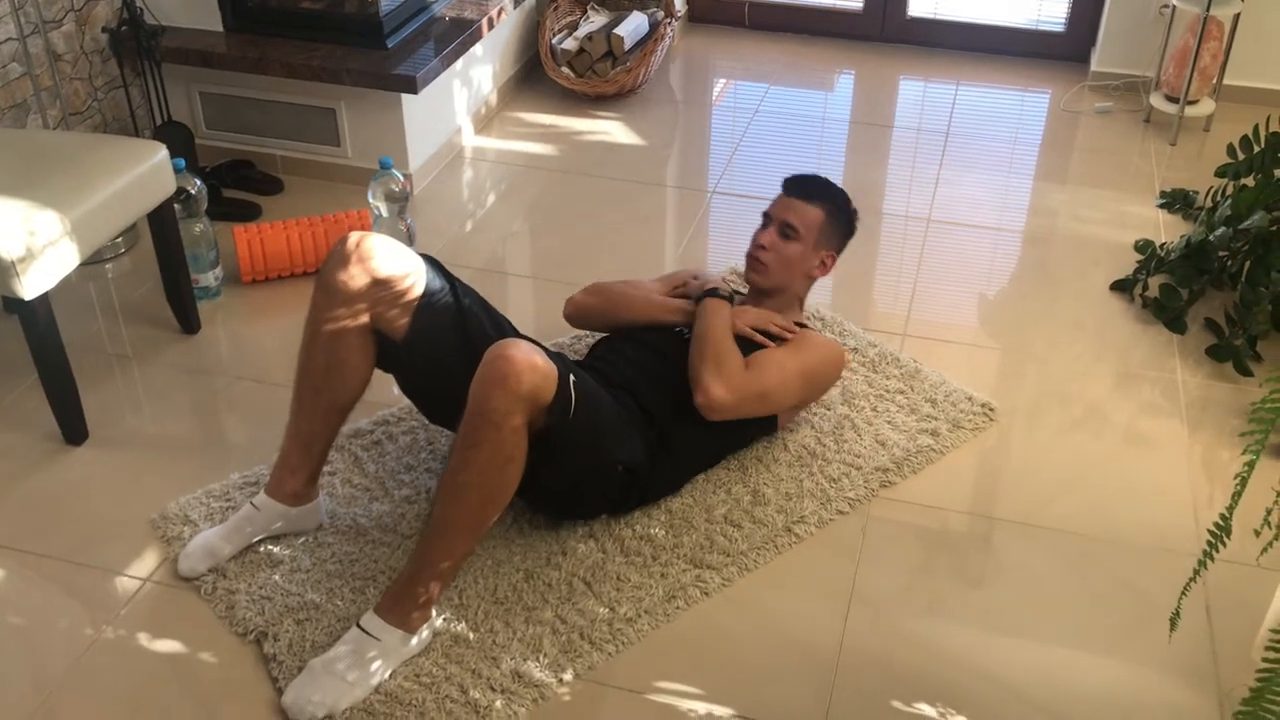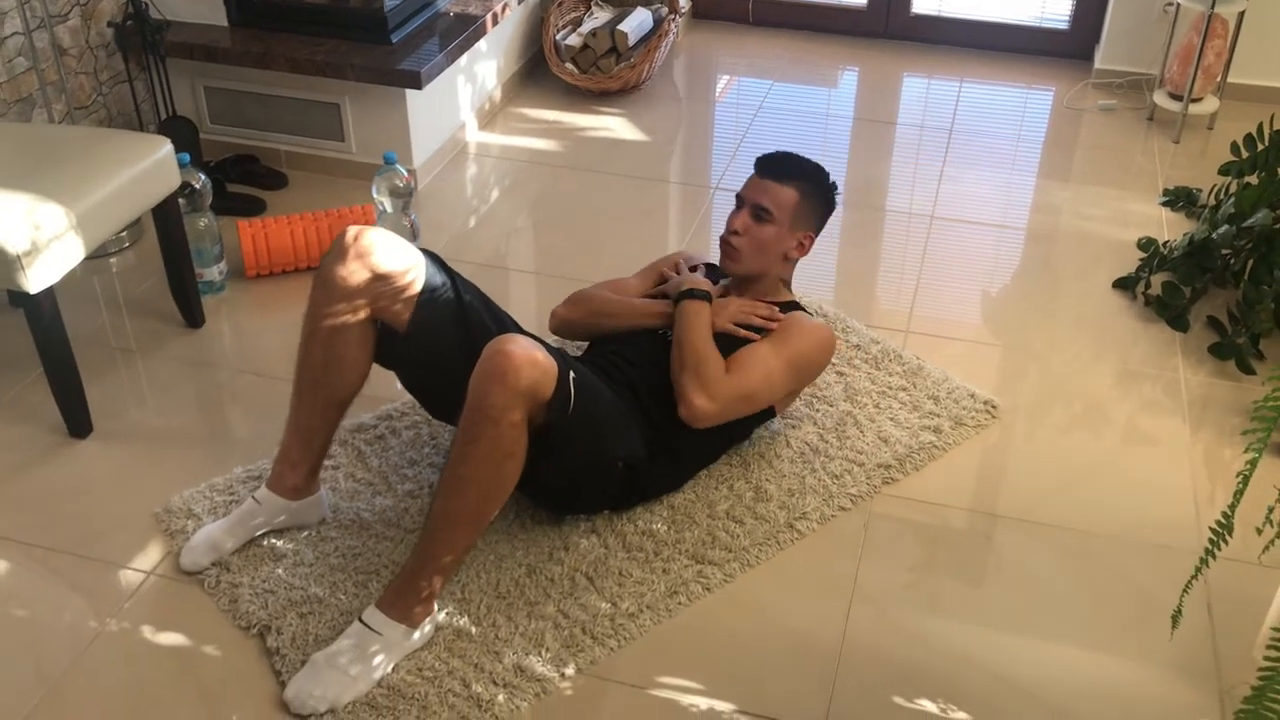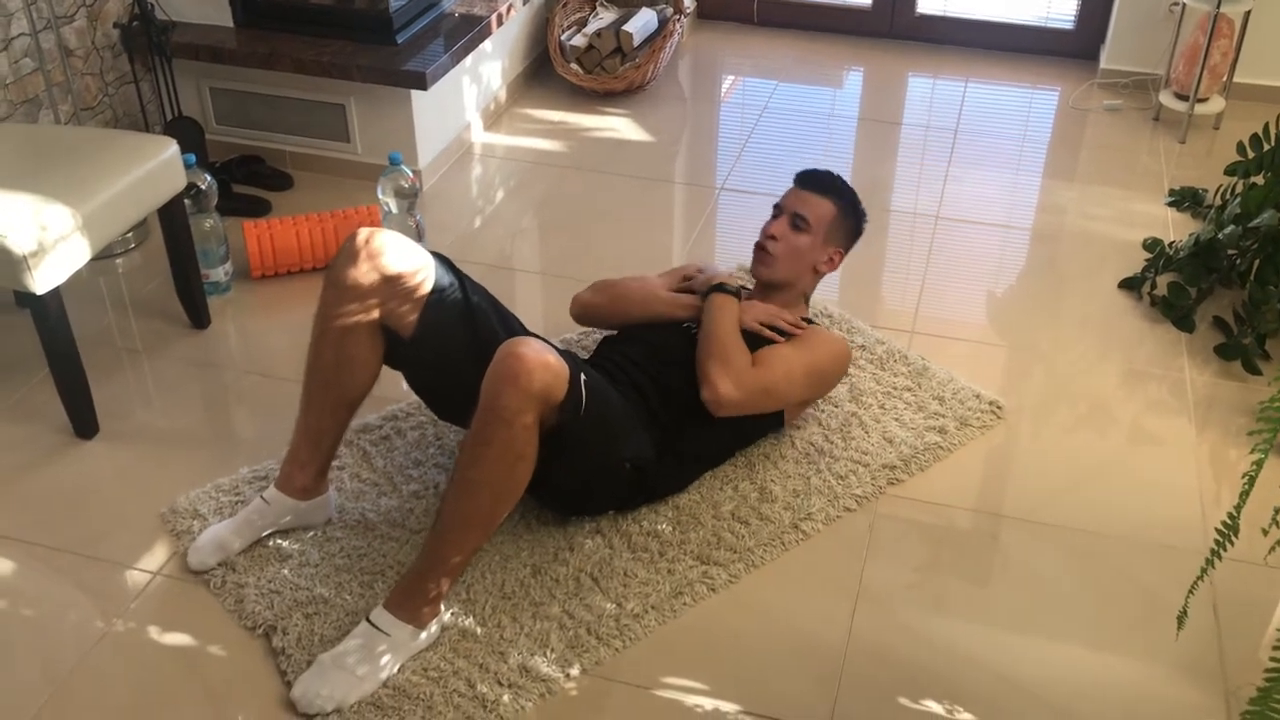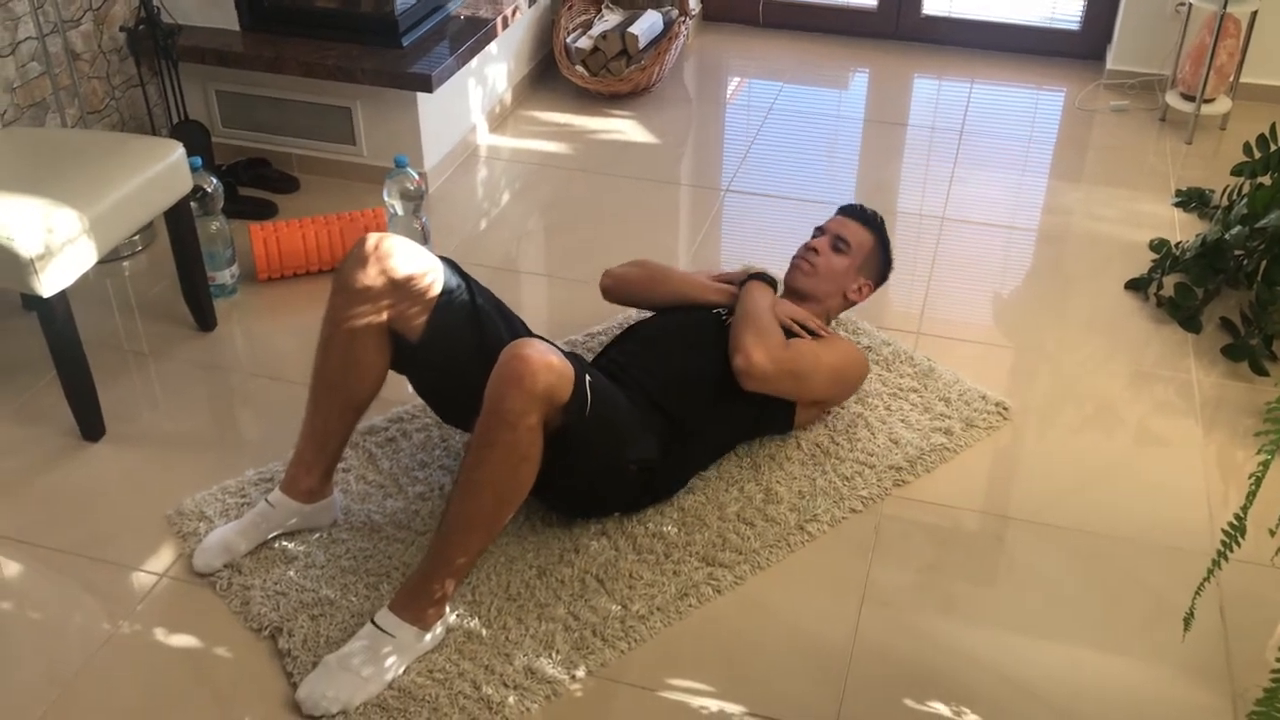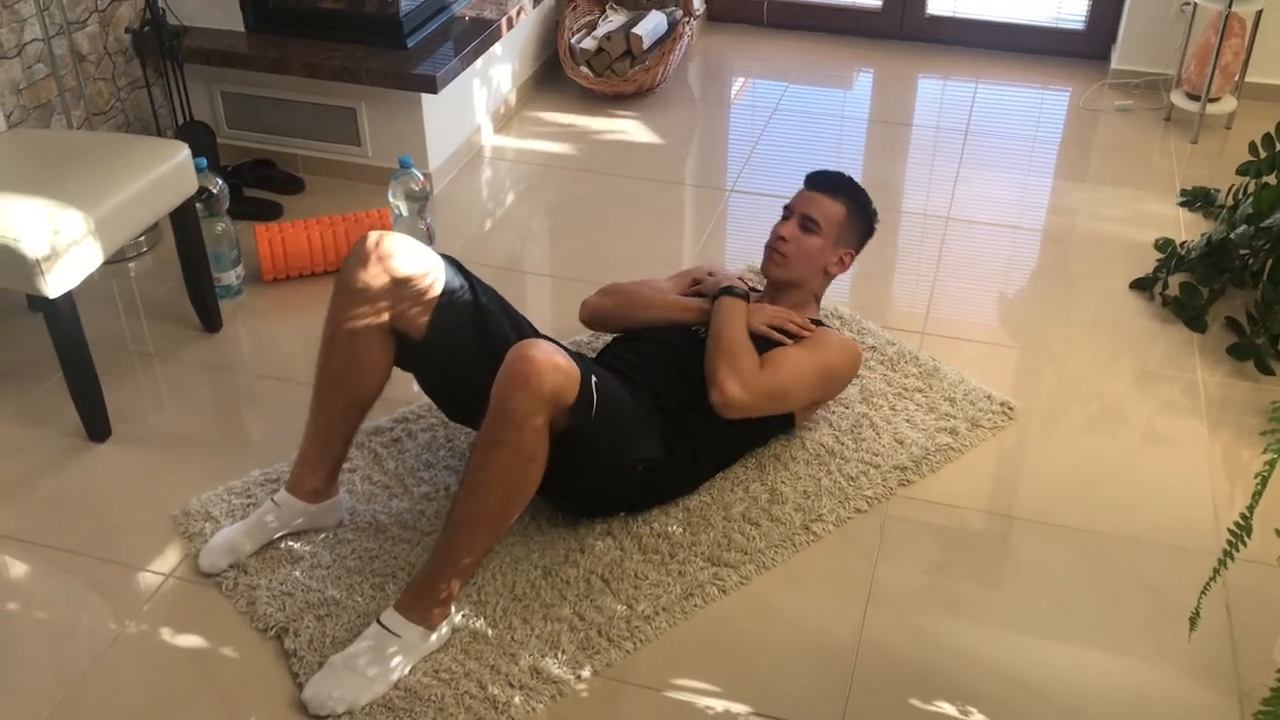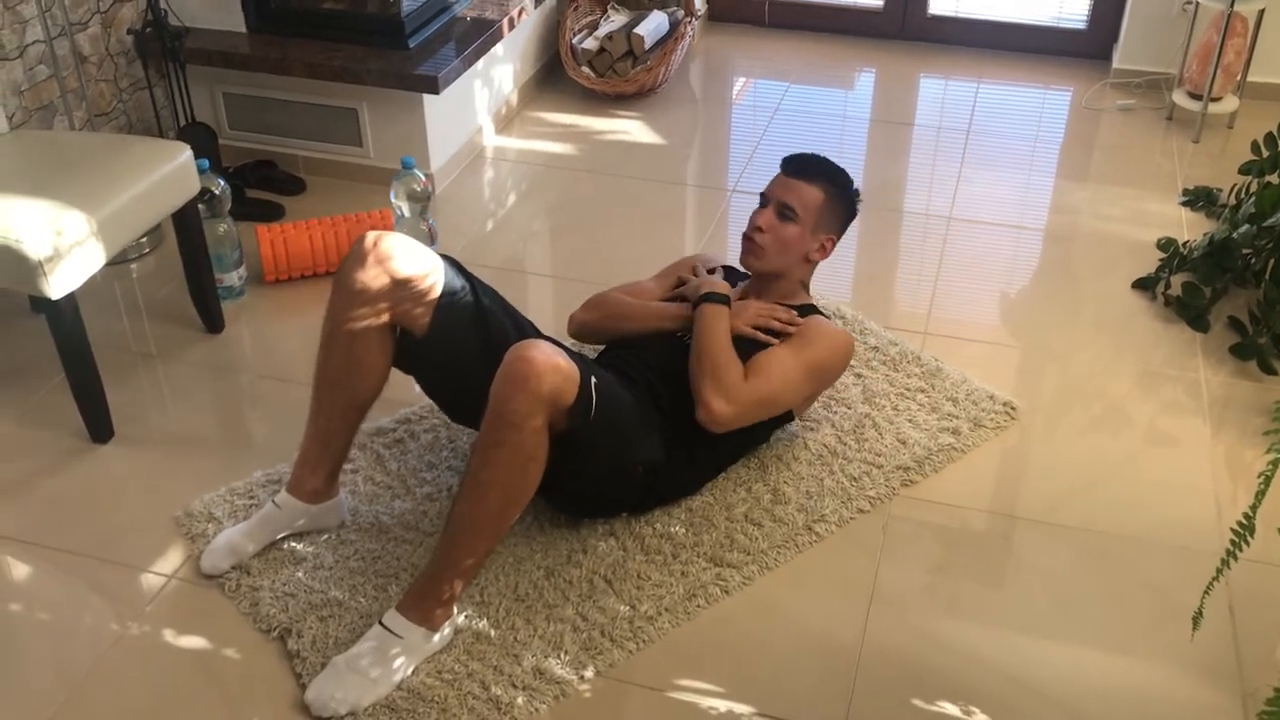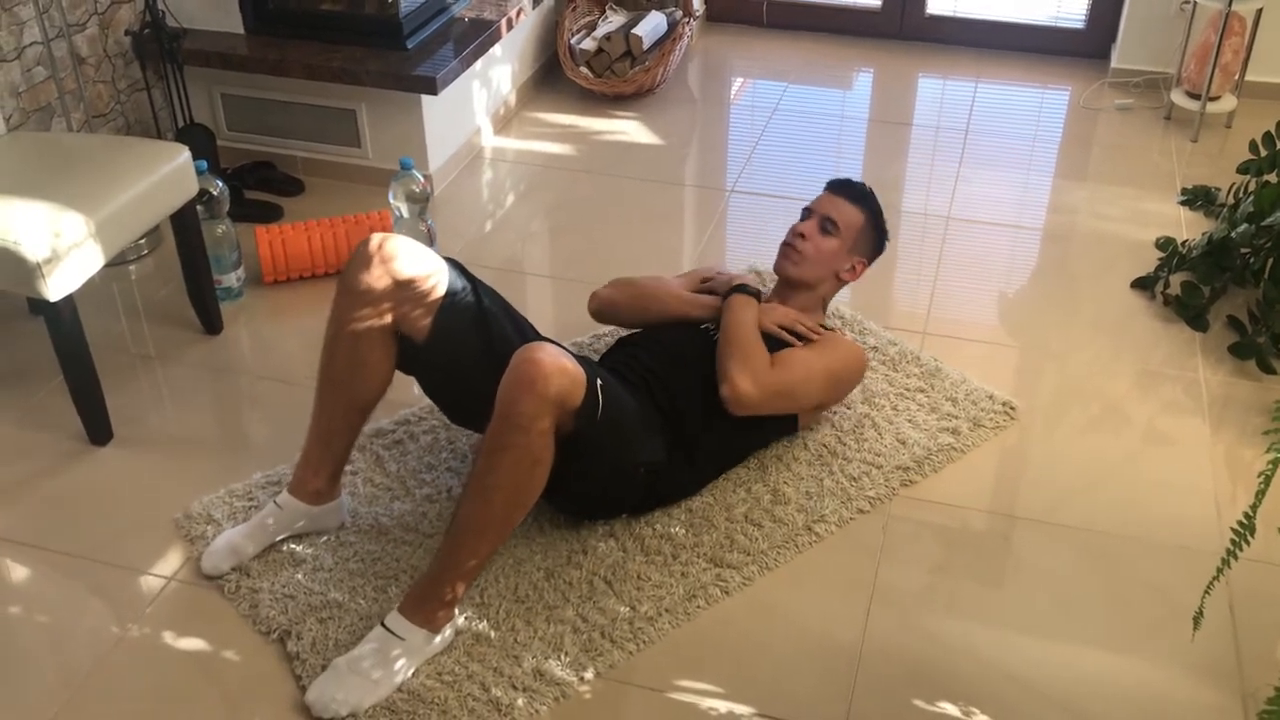
dt=0.3s
person 1, frame 1
left shoulder: (813, 353)
right shoulder: (710, 287)
left elbow: (717, 394)
right elbow: (581, 305)
left wrist: (712, 303)
right wrist: (700, 305)
left hip: (615, 455)
right hip: (549, 402)
left knee: (515, 366)
right knee: (365, 261)
left ankle: (404, 614)
right ankle: (290, 494)
person 1, frame 2
left shoulder: (803, 336)
right shoulder: (695, 270)
left elbow: (700, 402)
right elbow: (568, 316)
left wrist: (691, 301)
right wrist: (681, 302)
left hip: (613, 450)
right hip: (546, 396)
left knee: (513, 363)
right knee: (363, 255)
left ankle: (407, 608)
right ankle: (292, 489)
person 1, frame 3
left shoulder: (820, 350)
right shoulder: (710, 281)
left elbow: (722, 392)
right elbow: (587, 304)
left wrist: (718, 298)
right wrist: (704, 300)
left hip: (620, 452)
right hip: (546, 401)
left knee: (526, 366)
right knee: (372, 257)
left ankle: (413, 609)
right ankle: (300, 489)
person 1, frame 4
left shoulder: (837, 359)
right shoulder: (731, 290)
left elbow: (753, 362)
right elbow: (618, 280)
left wrist: (756, 287)
right wrist: (737, 290)
left hip: (628, 449)
right hip: (570, 401)
left knee: (529, 365)
right knee: (381, 261)
left ankle: (418, 612)
right ankle: (305, 491)
person 1, frame 5
left shoulder: (829, 350)
right shoulder: (720, 281)
left elbow: (732, 392)
right elbow: (597, 307)
left wrist: (729, 299)
right wrist: (714, 305)
left hip: (632, 453)
right hip: (564, 405)
left knee: (536, 367)
right knee: (384, 260)
left ankle: (423, 612)
right ankle: (310, 492)
person 1, frame 6
left shoulder: (821, 340)
right shoulder: (710, 272)
left elbow: (718, 407)
right elbow: (586, 320)
left wrist: (710, 304)
right wrist: (699, 305)
left hip: (634, 453)
right hip: (562, 400)
left knee: (534, 367)
right knee: (382, 259)
left ankle: (426, 613)
right ankle: (311, 493)
person 1, frame 7
left shoulder: (836, 356)
right shoulder: (725, 284)
left elbow: (741, 391)
right elbow: (605, 301)
left wrist: (738, 298)
right wrist: (724, 302)
left hip: (635, 455)
right hip: (559, 403)
left knee: (542, 370)
right knee: (385, 262)
left ankle: (427, 614)
right ankle: (313, 494)
